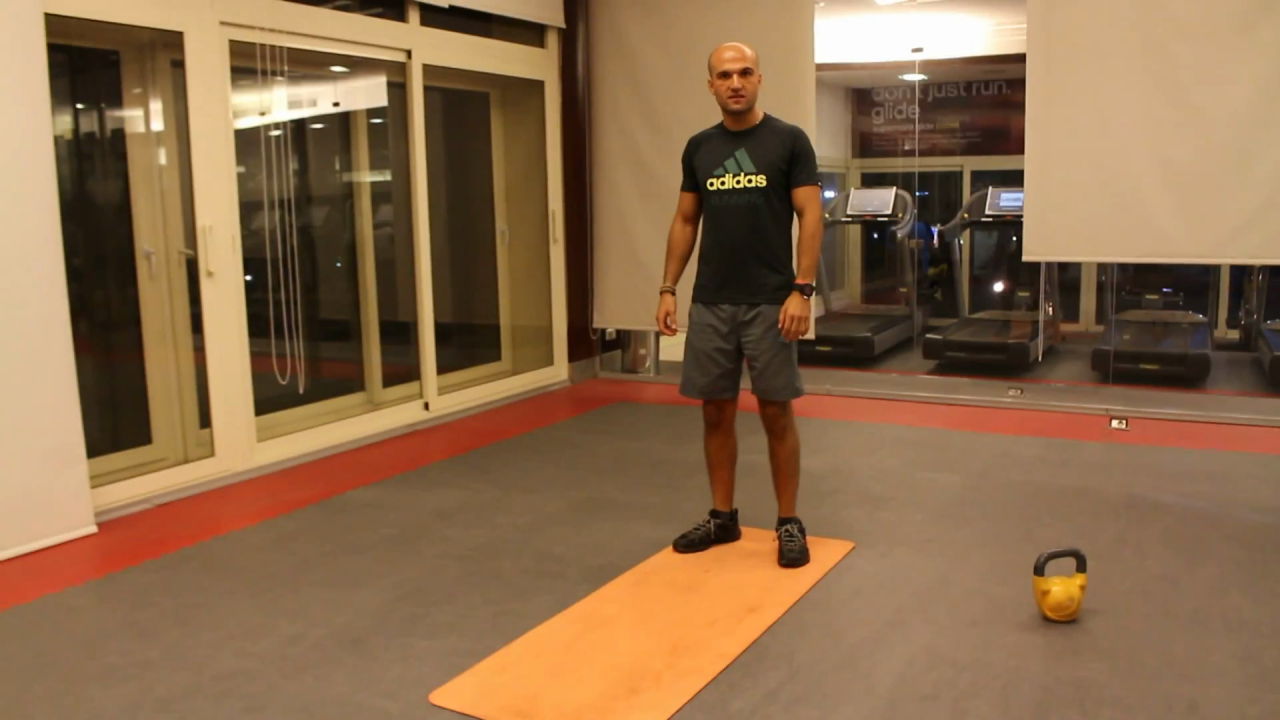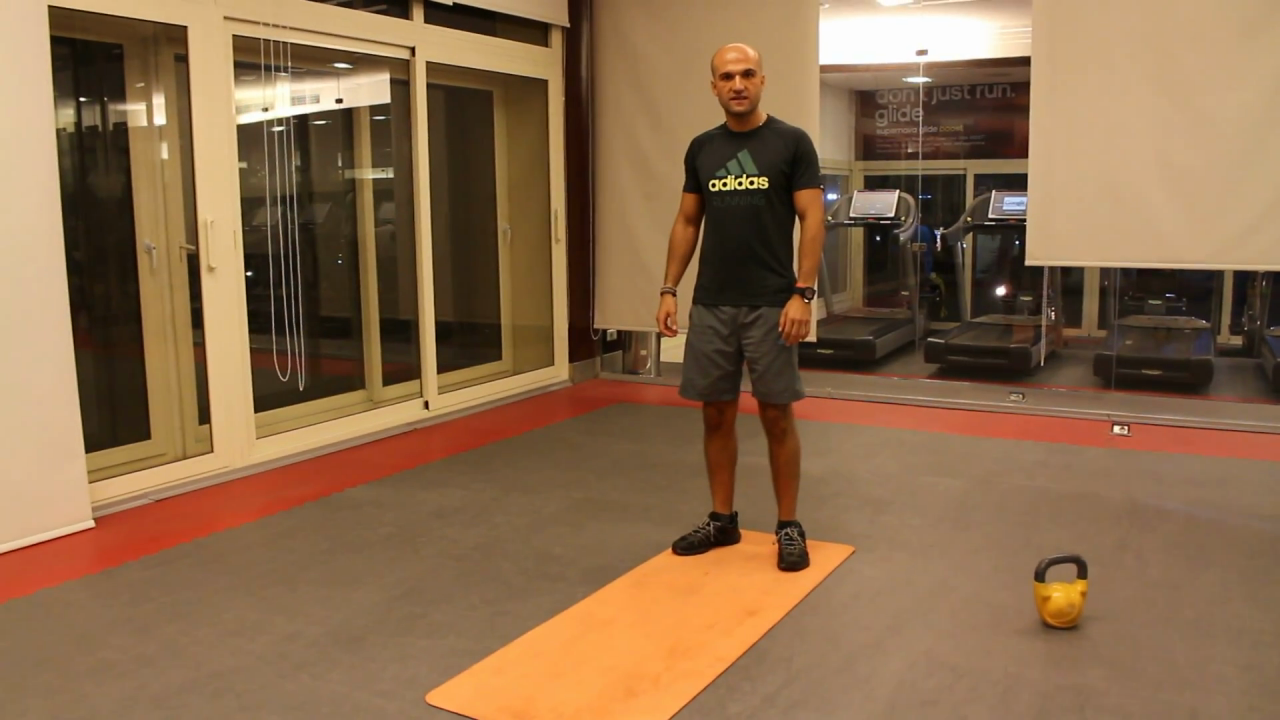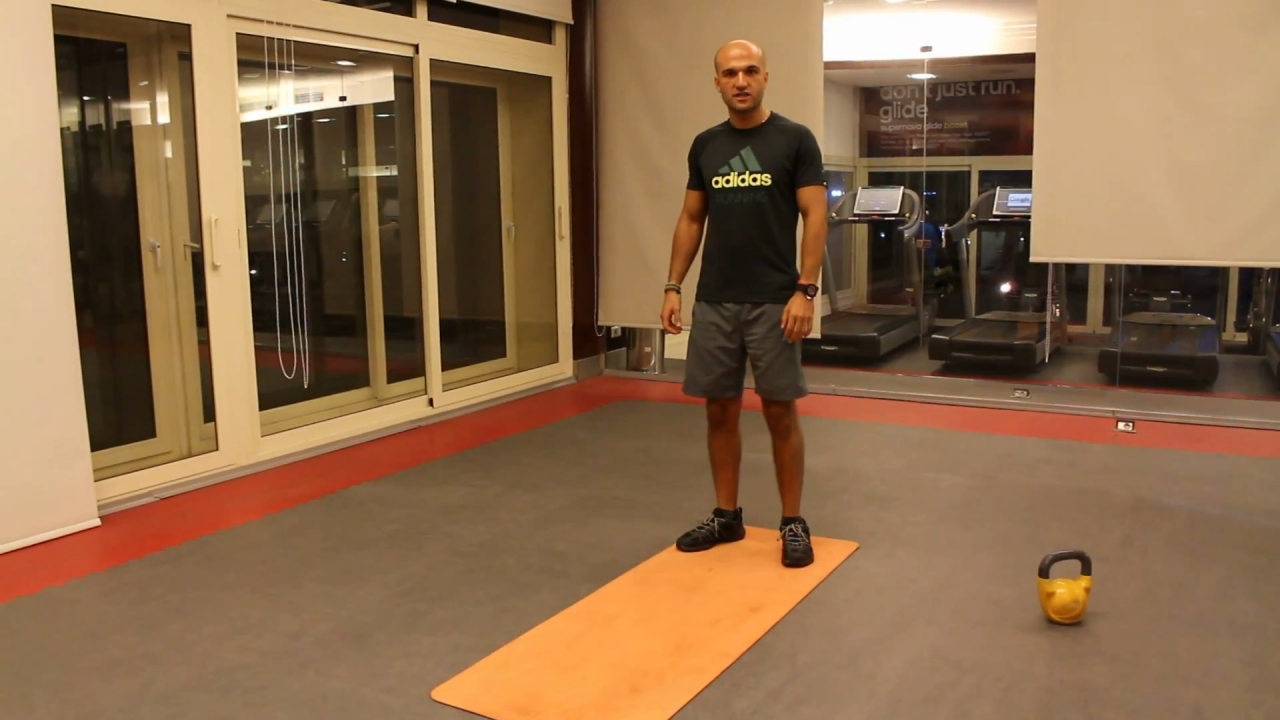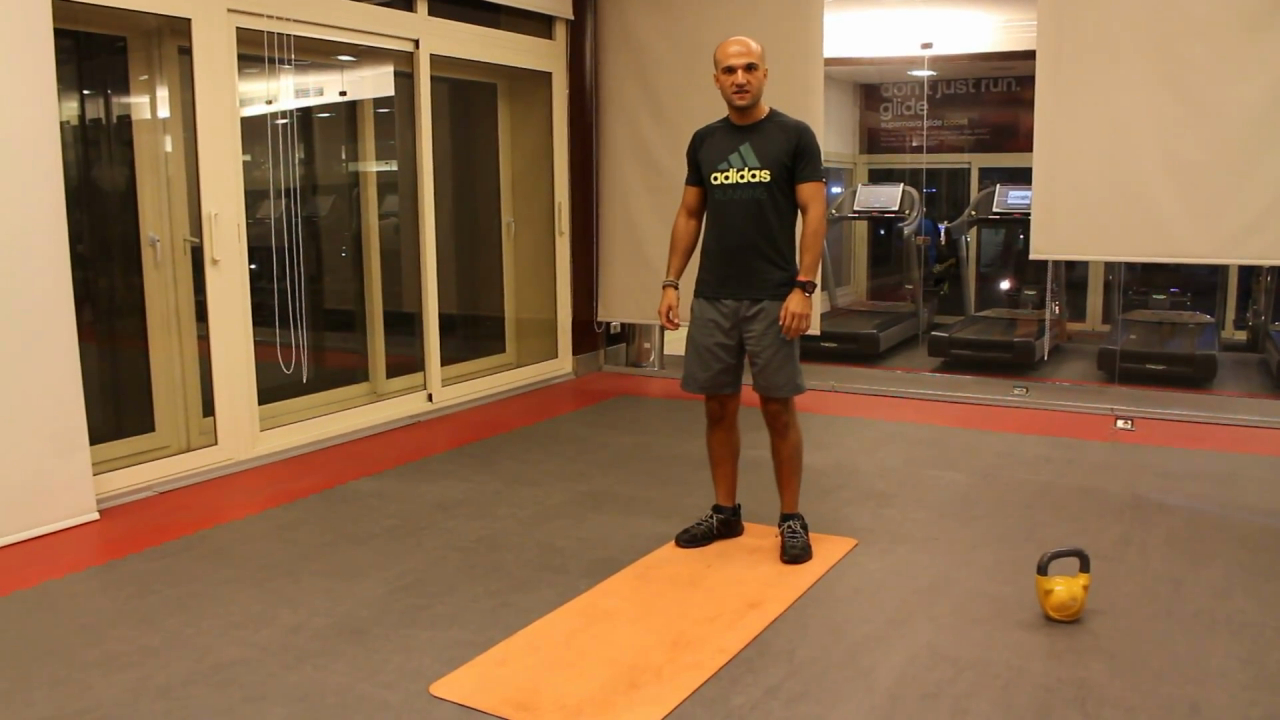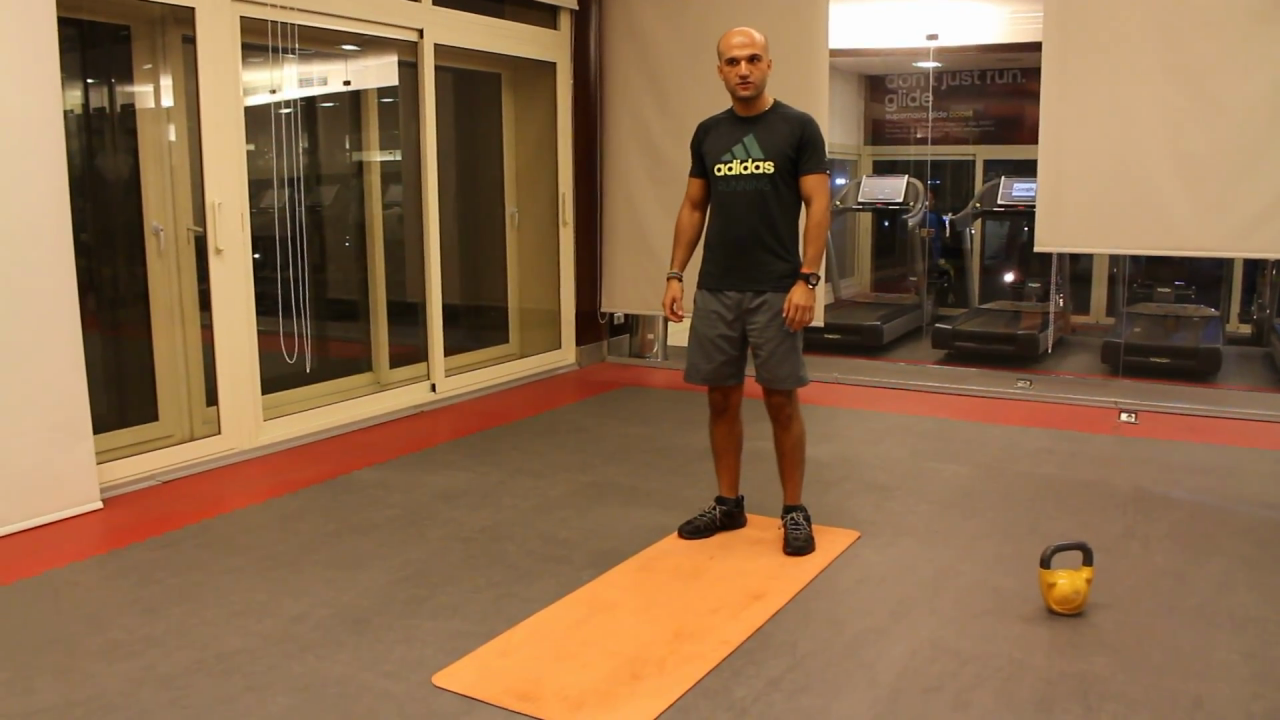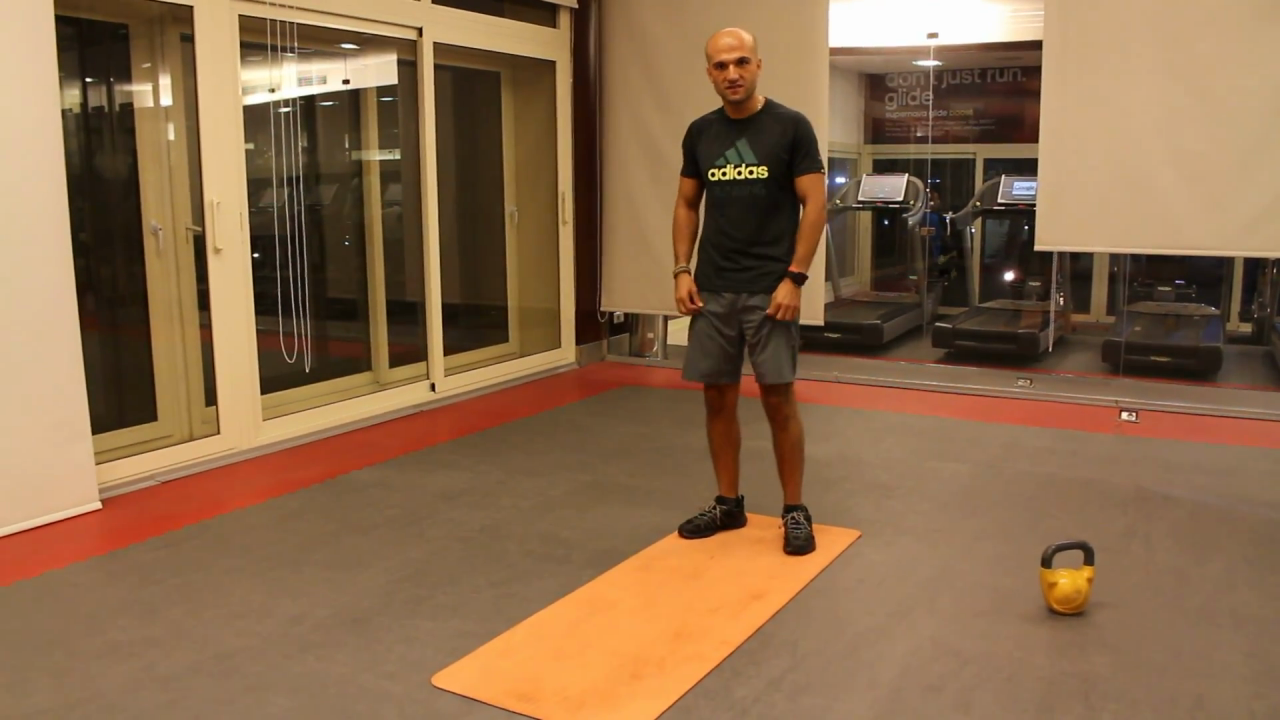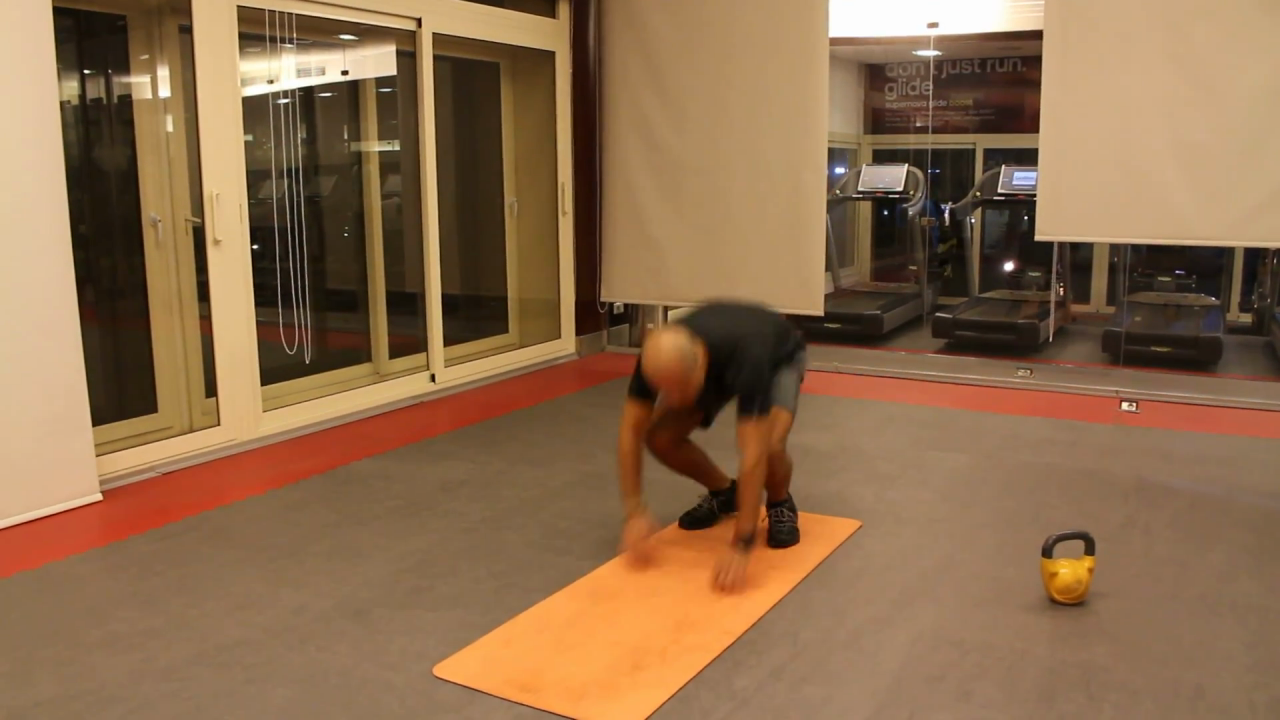
dt=0.7s
person 1, frame 1
left shoulder: (788, 140)
right shoulder: (699, 147)
left elbow: (810, 216)
right elbow: (685, 220)
left wrist: (801, 290)
right wrist: (668, 288)
left hip: (769, 301)
right hip: (710, 302)
left knee: (776, 411)
right knee: (716, 410)
left ankle: (789, 523)
right ankle: (722, 516)
person 1, frame 2
left shoulder: (792, 142)
right shoulder: (702, 148)
left elbow: (812, 220)
right elbow: (687, 221)
left wrist: (802, 293)
right wrist: (669, 289)
left hip: (770, 304)
right hip: (711, 304)
left knee: (777, 414)
right knee: (716, 412)
left ankle: (788, 526)
right ankle: (722, 518)
person 1, frame 3
left shoulder: (795, 139)
right shoulder: (705, 145)
left elbow: (815, 216)
right elbow: (691, 218)
left wrist: (805, 290)
right wrist: (673, 286)
left hip: (773, 301)
right hip: (714, 301)
left knee: (780, 410)
right knee: (720, 409)
left ankle: (793, 522)
right ankle: (726, 515)
person 1, frame 4
left shoulder: (794, 135)
right shoulder: (704, 141)
left elbow: (814, 213)
right elbow: (689, 214)
left wrist: (803, 287)
right wrist: (670, 282)
left hip: (772, 298)
right hip: (712, 297)
left knee: (778, 408)
right knee: (718, 405)
left ankle: (791, 518)
right ankle: (725, 511)
person 1, frame 5
left shoulder: (797, 127)
right shoulder: (707, 133)
left elbow: (818, 205)
right elbow: (693, 207)
left wrist: (806, 279)
right wrist: (674, 275)
left hip: (774, 290)
right hip: (715, 289)
left knee: (781, 400)
right knee: (721, 397)
left ankle: (794, 511)
right ankle: (727, 503)
person 1, frame 6
left shoulder: (790, 127)
right shoulder: (699, 133)
left elbow: (814, 205)
right elbow: (687, 205)
left wrist: (794, 278)
right wrist: (682, 270)
left hip: (769, 290)
right hip: (713, 291)
left knee: (778, 400)
right knee: (717, 398)
left ankle: (795, 510)
right ankle: (728, 503)
person 1, frame 7
left shoulder: (746, 362)
right shoulder: (657, 358)
left elbow: (753, 460)
right elbow: (631, 434)
left wrist: (741, 543)
right wrist: (634, 511)
left hip: (777, 356)
right hip: (725, 345)
left knee: (768, 447)
right knee: (659, 440)
left ankle: (781, 503)
right ankle: (721, 492)
